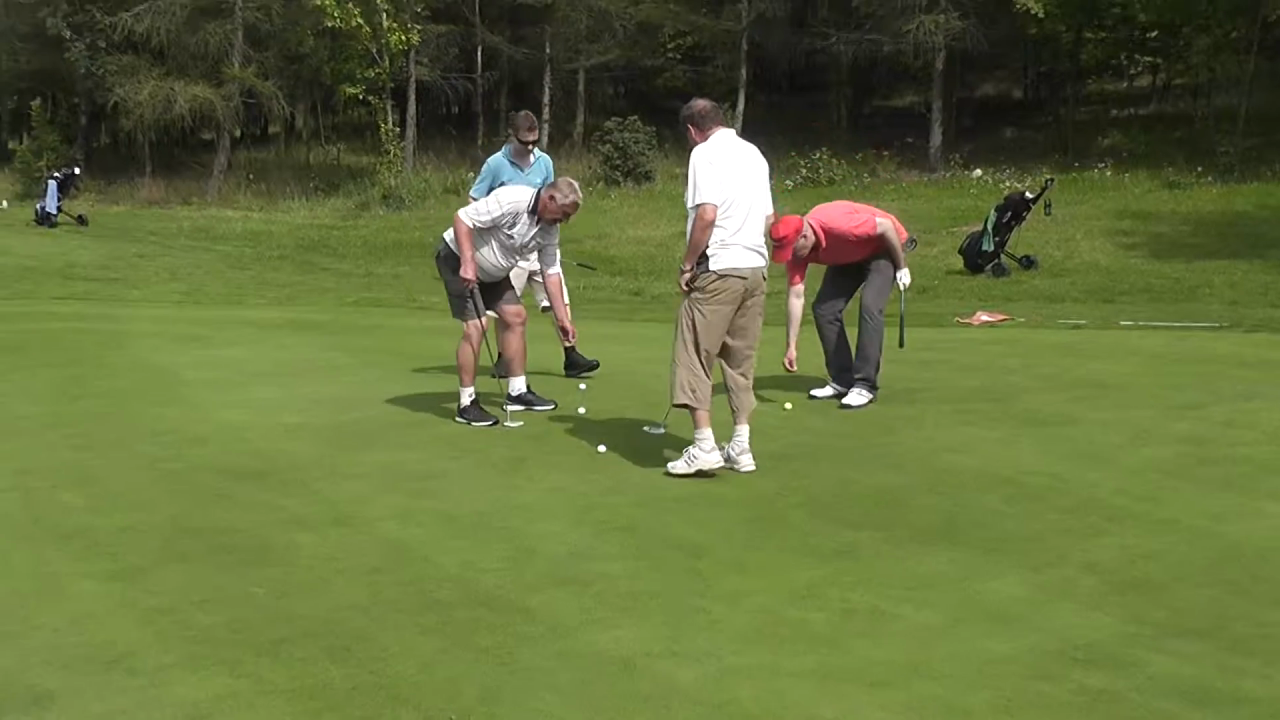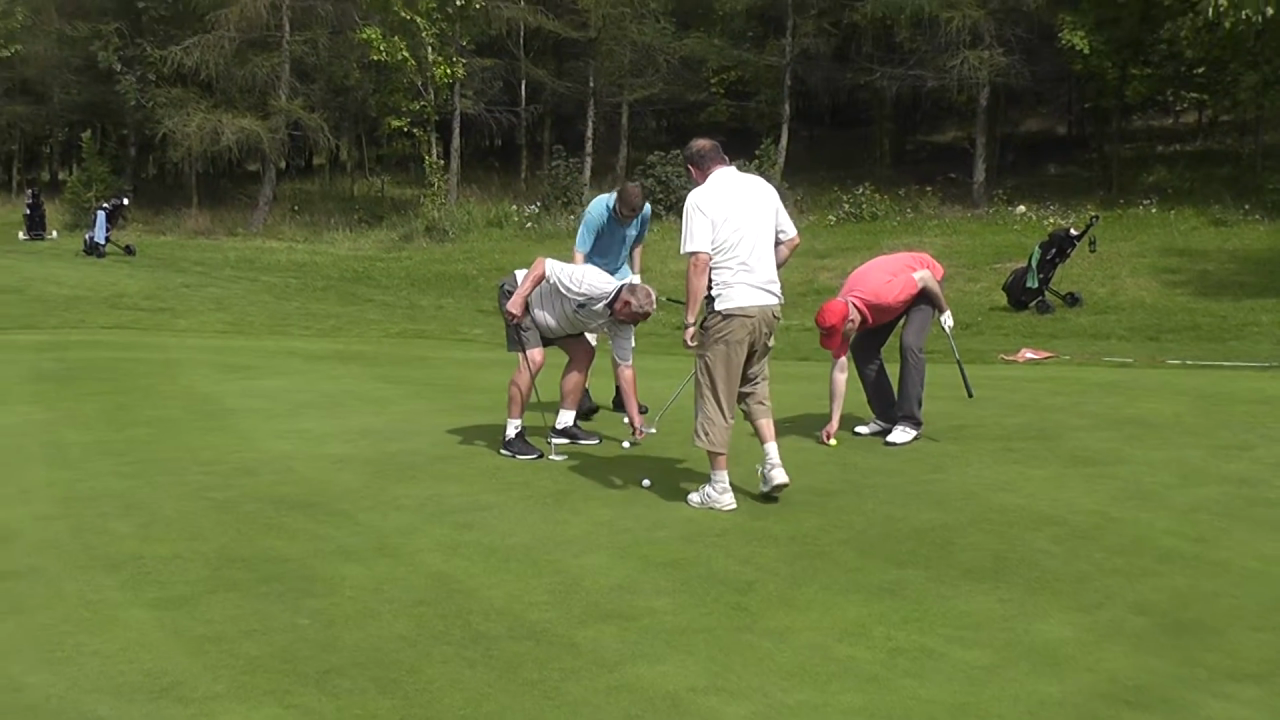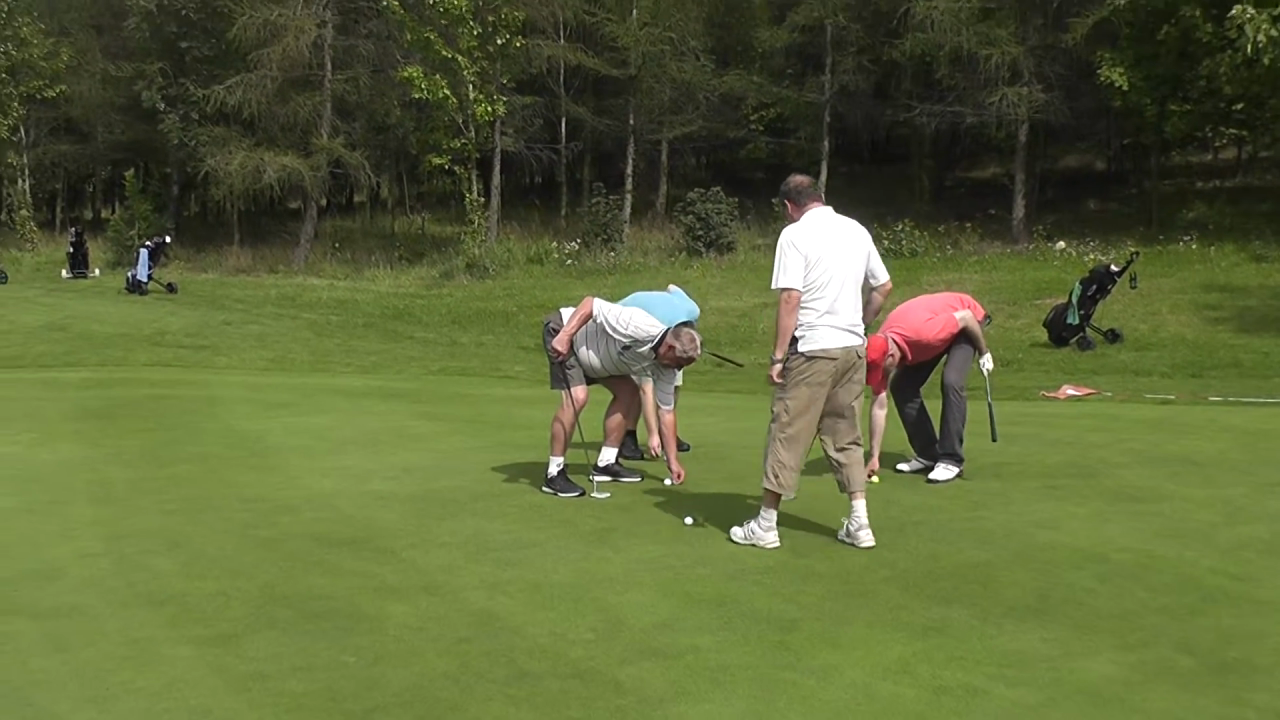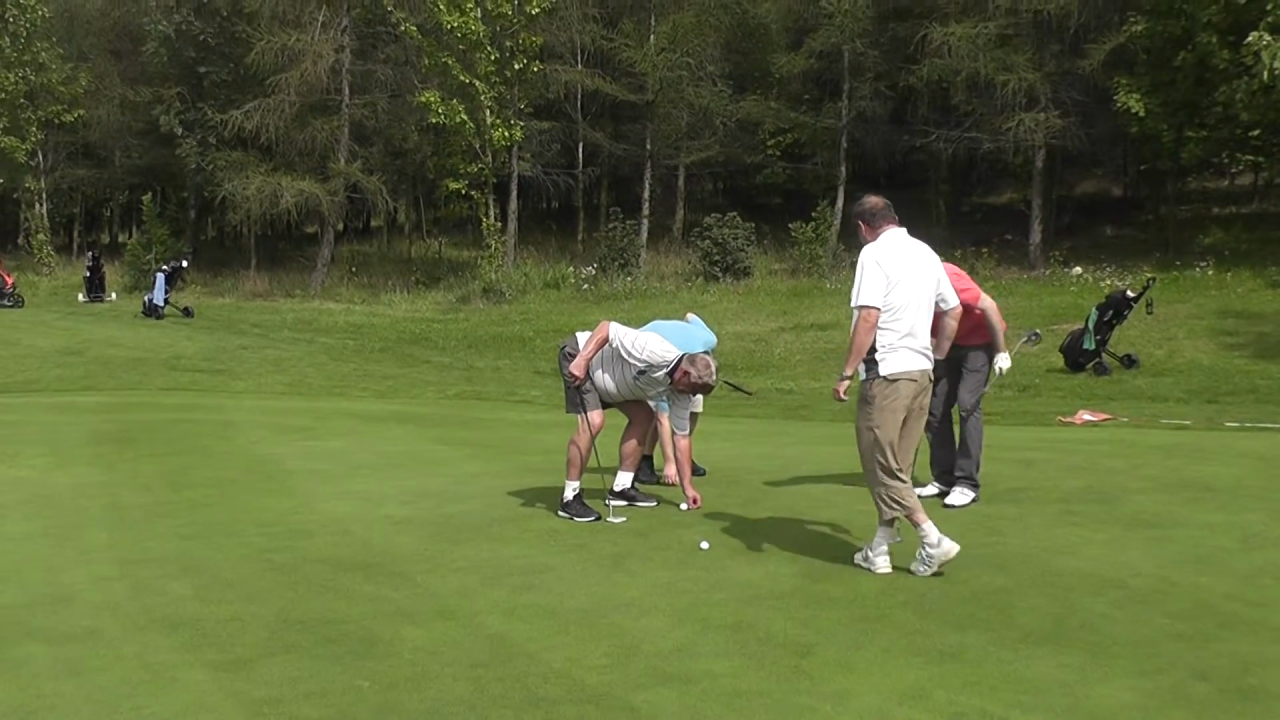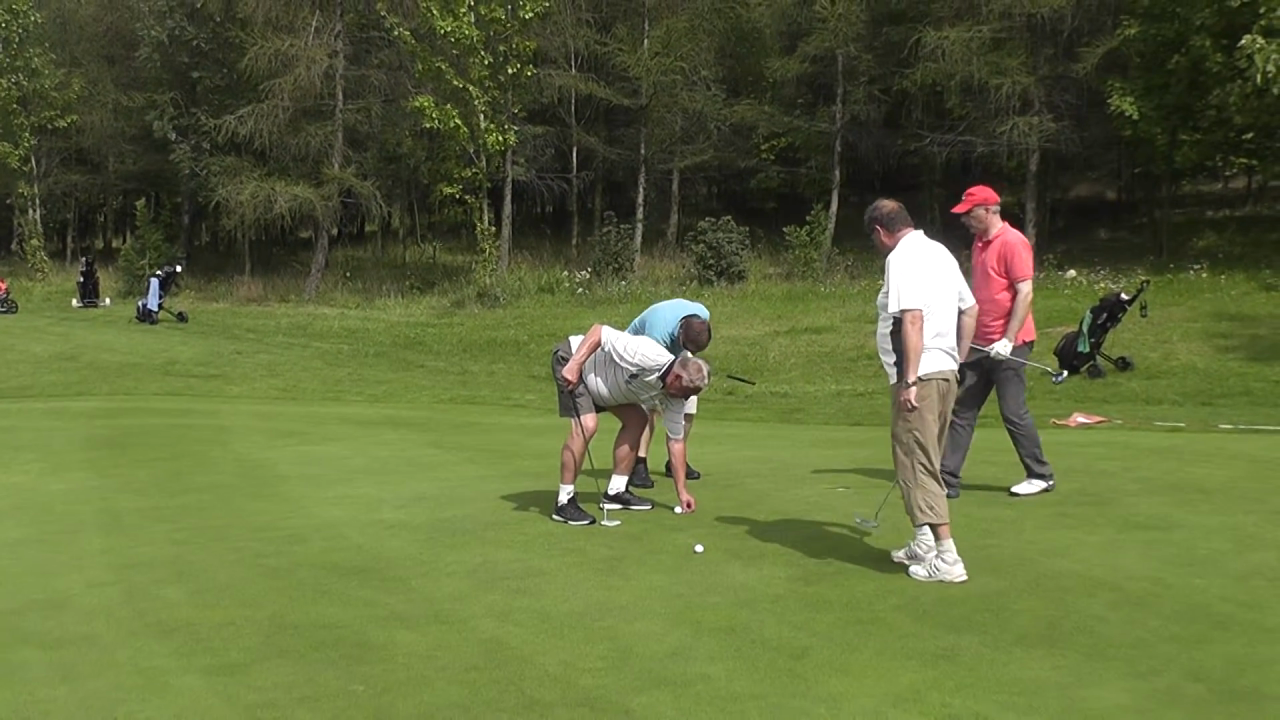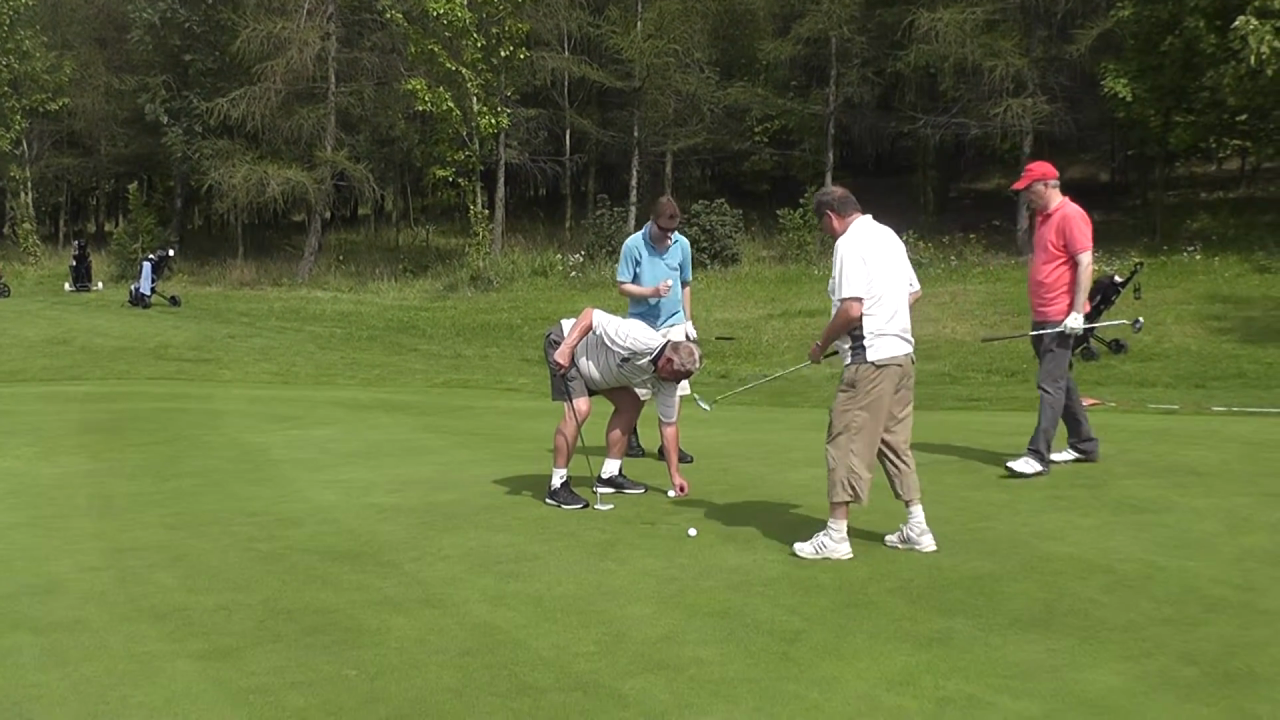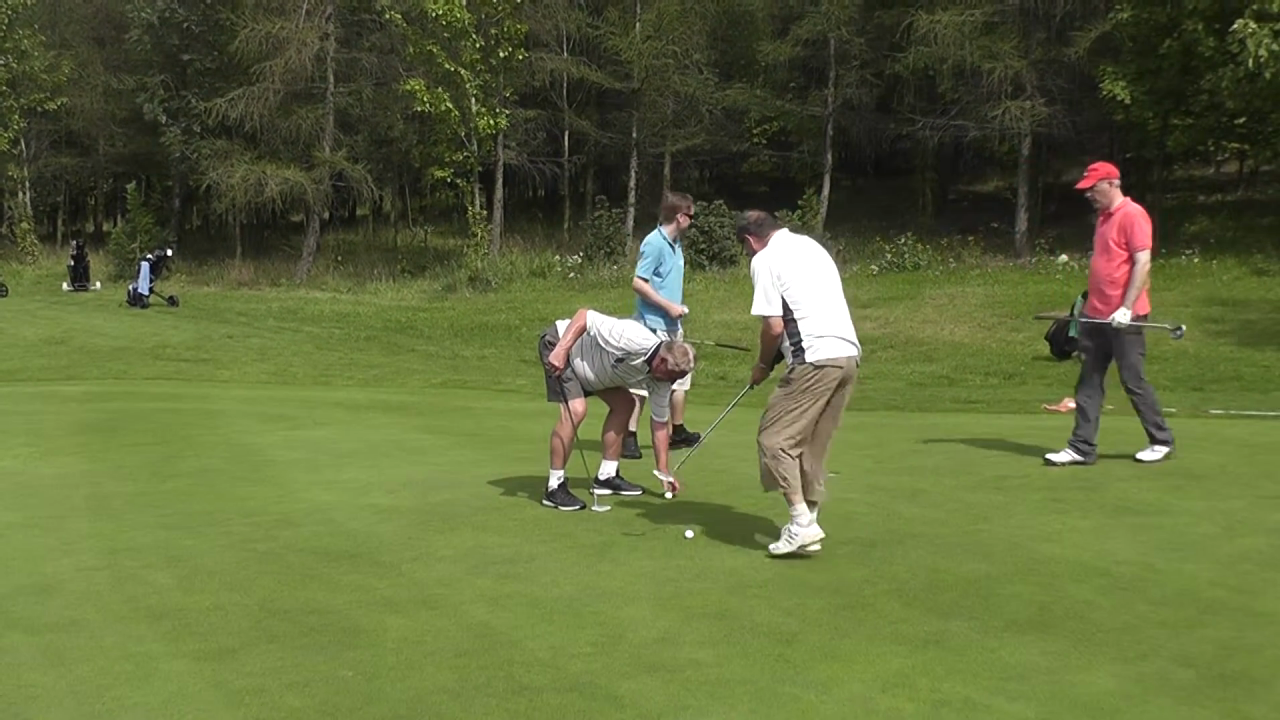
dt=0.7s
person 1, frame 1
left shoulder: (705, 153)
right shoulder: (753, 153)
left elbow: (707, 215)
right elbow: (767, 216)
left wrist: (687, 265)
left hip: (719, 270)
right hip: (756, 269)
left knee: (693, 357)
right knee: (741, 359)
left ankle: (703, 447)
right ankle: (740, 447)
person 1, frame 2
left shoulder: (701, 197)
right shoulder: (761, 186)
left elbow: (699, 262)
right elbow: (790, 240)
left wrist: (690, 319)
left hip: (730, 308)
right hip: (768, 303)
left knee: (716, 395)
right knee: (754, 385)
left ankle: (719, 488)
right ankle: (772, 462)
person 1, frame 3
left shoulder: (795, 234)
right shoulder: (856, 230)
left elbow: (791, 300)
right elbow: (884, 287)
left wrist: (778, 356)
left hip: (812, 349)
right hip: (852, 347)
left knee: (787, 434)
right knee: (846, 437)
left ankle: (766, 525)
right ankle: (858, 523)
person 1, frame 4
left shoulder: (874, 253)
right shoulder: (925, 252)
left elbow: (868, 319)
right elbow: (953, 311)
left wrist: (847, 373)
right wrist: (937, 357)
left hip: (886, 373)
right hip: (921, 371)
left knee: (882, 465)
right knee: (896, 464)
left ankle: (933, 538)
right ankle: (879, 550)
person 1, frame 5
left shoulder: (902, 257)
right shoulder: (940, 251)
left elbow: (912, 320)
right elbow: (970, 310)
left wrist: (909, 380)
left hip: (920, 376)
right hip: (947, 372)
left knee: (917, 463)
right knee: (924, 461)
left ankle: (946, 556)
right ankle: (925, 544)
person 1, frame 6
left shoulder: (850, 243)
right shoulder: (888, 235)
left elbow: (852, 309)
right elbow: (912, 290)
left wrist: (821, 344)
left hip: (870, 358)
right hip: (901, 353)
left knee: (847, 441)
right knee: (895, 440)
left ankle: (836, 535)
right ankle: (917, 527)
person 1, frame 7
left shoulder: (764, 259)
right shoulder: (810, 244)
left elbow: (774, 326)
left wrist: (763, 365)
right wrist: (778, 355)
left hip: (815, 360)
right hip: (848, 354)
left knee: (776, 438)
right knee: (814, 444)
left ankle: (800, 520)
right ankle: (806, 524)
person 2, frame 1
left shoulder: (838, 226)
right shoulder: (796, 247)
left elbow: (886, 225)
right elbow: (795, 296)
left wrist: (902, 267)
right wrist: (791, 347)
left hip: (883, 245)
right hip: (851, 255)
left knee: (870, 306)
right knee: (823, 307)
left ankle: (865, 385)
right ankle: (842, 380)
person 2, frame 2
left shoulder: (882, 296)
right shoulder: (840, 313)
left elbow: (924, 276)
right elbow: (839, 369)
left wrist: (944, 310)
right wrist: (834, 421)
left hip: (924, 281)
right hip: (894, 277)
left knee: (910, 344)
right knee: (862, 348)
left ankle: (909, 423)
right ankle: (886, 417)
person 2, frame 3
left shoulder: (921, 332)
right shoulder: (879, 349)
left elbow: (965, 316)
right elbow: (879, 405)
left wrist: (984, 352)
right wrist: (875, 457)
left hip: (965, 323)
left knee: (951, 382)
right knee: (901, 387)
left ankle: (951, 460)
right ankle: (927, 454)
person 2, frame 4
left shoulder: (945, 280)
left elbow: (988, 305)
left wrist: (1001, 352)
left hip: (981, 340)
right hip: (951, 344)
left knee: (967, 405)
right knee: (935, 408)
left ankle: (967, 484)
right ankle: (944, 479)
person 2, frame 5
left shoulder: (1013, 242)
right shoulder: (979, 243)
left elbow: (1025, 293)
left wrist: (1008, 338)
left hip: (1010, 345)
right hip: (982, 343)
left knee: (1013, 411)
right knee: (962, 409)
left ankle: (1040, 475)
right ankle: (948, 479)
person 2, frame 6
left shoulder: (1071, 216)
right shoulder: (1043, 217)
left elbow: (1085, 264)
left wrist: (1078, 311)
left hip: (1061, 317)
right hip: (1042, 316)
left knee: (1050, 384)
right knee: (1060, 383)
left ankle: (1038, 455)
right ankle: (1083, 444)
person 2, frame 7
left shoulder: (1133, 215)
right shoulder: (1103, 217)
left elbow: (1142, 264)
left wrist: (1127, 308)
left hip: (1124, 316)
right hip: (1097, 314)
left knee: (1134, 381)
right knee: (1088, 381)
left ankle: (1161, 440)
right ankle: (1081, 447)
person 3, frame 1
left shoulder: (545, 161)
right shoulder: (496, 164)
right elbow: (474, 199)
left knee: (559, 299)
left ankle: (572, 356)
right ankle: (504, 358)
person 3, frame 2
left shoulder: (645, 211)
right shoulder: (597, 211)
right elbow: (579, 254)
left wrist: (635, 276)
left hip: (621, 276)
right knee: (586, 334)
left ankle: (621, 395)
right ankle: (582, 393)
person 3, frame 3
left shoulder: (692, 312)
left elbow: (672, 288)
right elbow: (646, 389)
right wrist: (652, 434)
left knee: (675, 376)
right knee: (638, 380)
right ankle: (628, 437)
person 3, frame 4
left shoulder: (709, 341)
left elbow: (690, 316)
right elbow: (663, 419)
right wrist: (669, 462)
left knee: (695, 400)
right knee: (655, 407)
right ankle: (644, 462)
person 3, frame 5
left shoulder: (701, 317)
right shoulder: (658, 334)
left wrist: (689, 354)
left hip: (672, 351)
left knee: (689, 403)
right knee: (647, 405)
right ankle: (638, 466)
person 3, frame 6
left shoulder: (682, 245)
right shoulder: (633, 245)
right elbow: (623, 286)
left wrist: (688, 321)
right wrist: (652, 291)
left hip: (673, 324)
left knee: (676, 383)
right knee: (639, 384)
right ankle: (631, 434)
person 3, frame 7
left shoulder: (675, 243)
right shoulder: (655, 244)
right elbow: (639, 283)
right wrist: (669, 307)
left hip: (671, 326)
right hip: (654, 325)
left knee: (679, 377)
left ankle: (678, 431)
right ankle: (629, 437)
person 4, frame 1
left shoulder: (550, 228)
right shoulder: (512, 200)
left elbow: (551, 271)
right elbow: (462, 219)
left wrist: (562, 318)
right wrist: (467, 262)
left hip: (491, 271)
right hip: (457, 256)
left knee: (515, 317)
right knee: (476, 325)
left ankle: (517, 392)
right ankle: (466, 403)
person 4, frame 2
left shoulder: (621, 323)
right shoulder: (594, 284)
left elbow: (624, 366)
right elbow: (542, 264)
left wrist: (633, 414)
right wrist: (518, 298)
right hip: (518, 292)
left knee: (584, 354)
right knee: (534, 359)
left ankle: (564, 425)
right ankle: (512, 436)
person 4, frame 3
left shoulder: (663, 367)
right shoulder: (640, 326)
left elbow: (666, 410)
right elbow: (590, 303)
left wrist: (673, 460)
right wrist: (564, 336)
right hip: (563, 330)
left knee: (628, 392)
right knee: (577, 397)
left ankle: (605, 463)
right ankle: (554, 474)
person 4, frame 4
left shoulder: (679, 393)
right shoulder: (655, 352)
left elbow: (681, 435)
right elbow: (606, 327)
left wrist: (687, 486)
right wrist: (581, 360)
right hip: (579, 354)
left knee: (643, 416)
right knee: (593, 422)
left ankle: (621, 488)
right ankle: (570, 498)
person 4, frame 5
left shoulder: (673, 397)
right shoulder: (647, 356)
left elbow: (676, 439)
right elbow: (598, 330)
left wrist: (682, 491)
right wrist: (574, 364)
right hip: (572, 358)
left knee: (637, 420)
right knee: (587, 425)
left ankle: (616, 491)
right ankle: (564, 502)
person 4, frame 6
left shoulder: (665, 381)
right shoulder: (639, 339)
left elbow: (668, 423)
right elbow: (590, 313)
left wrist: (675, 474)
right wrist: (566, 348)
right hip: (564, 342)
left knee: (630, 404)
right knee: (580, 409)
left ankle: (609, 475)
right ankle: (558, 485)
person 4, frame 7
left shoulder: (659, 380)
right shoulder: (633, 339)
left elbow: (660, 423)
right elbow: (584, 315)
left wrist: (663, 471)
right wrist: (561, 350)
right hip: (559, 343)
left knee: (624, 404)
right knee: (576, 410)
left ankle: (606, 477)
right ankle: (555, 487)
